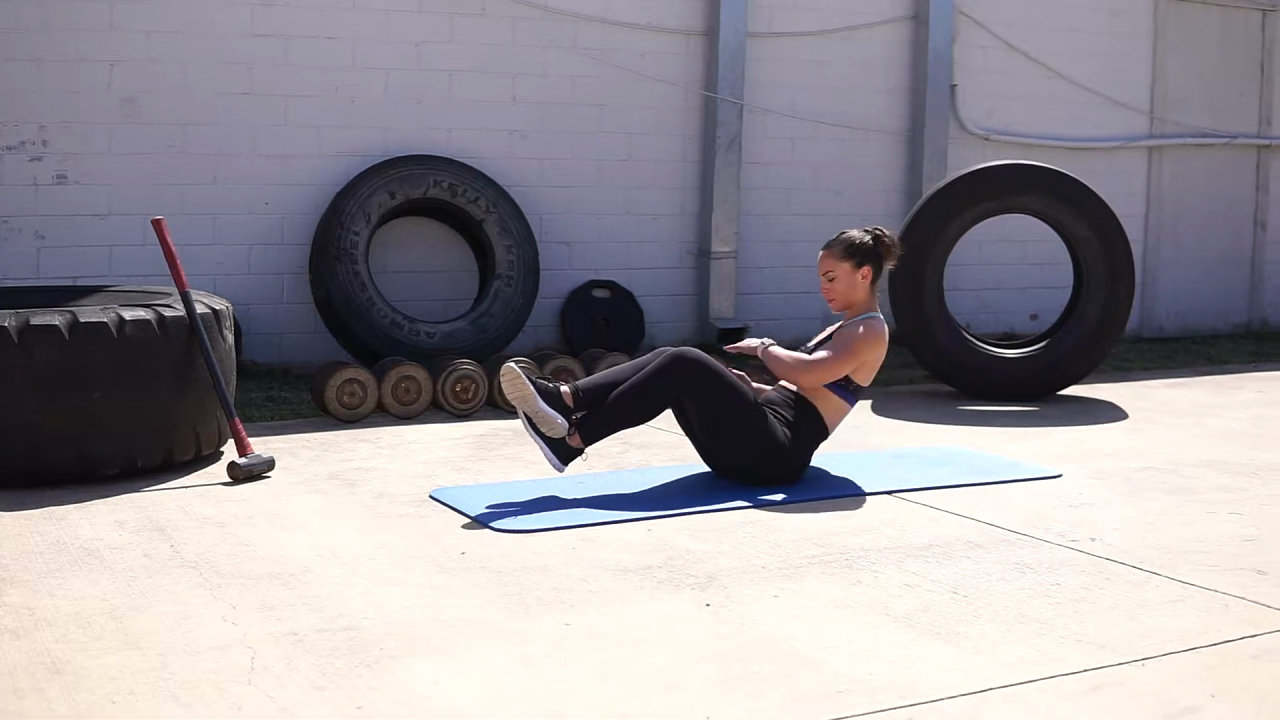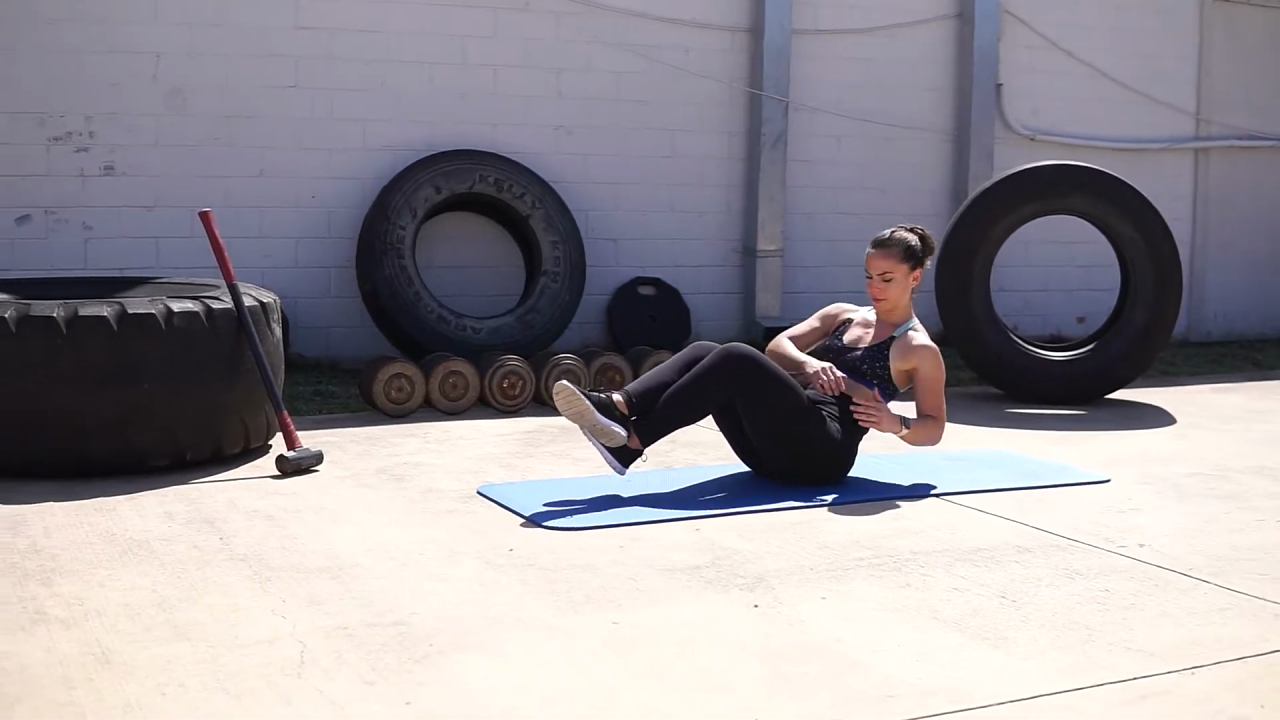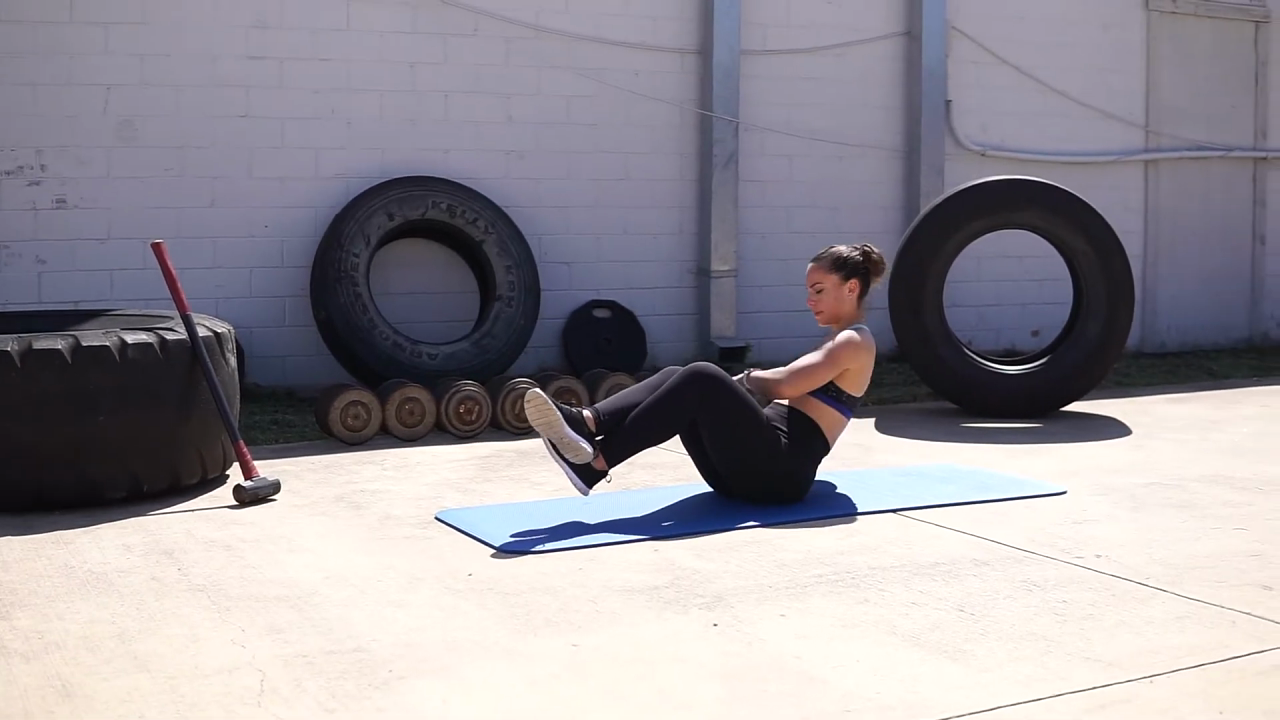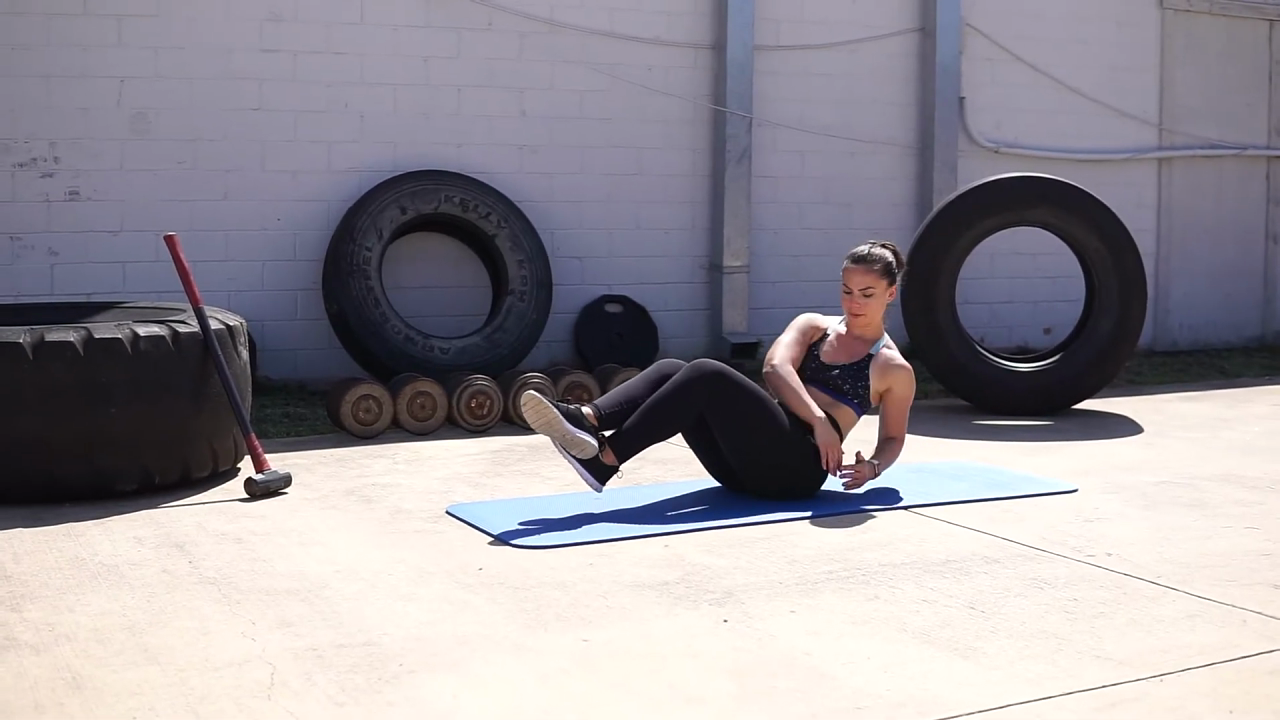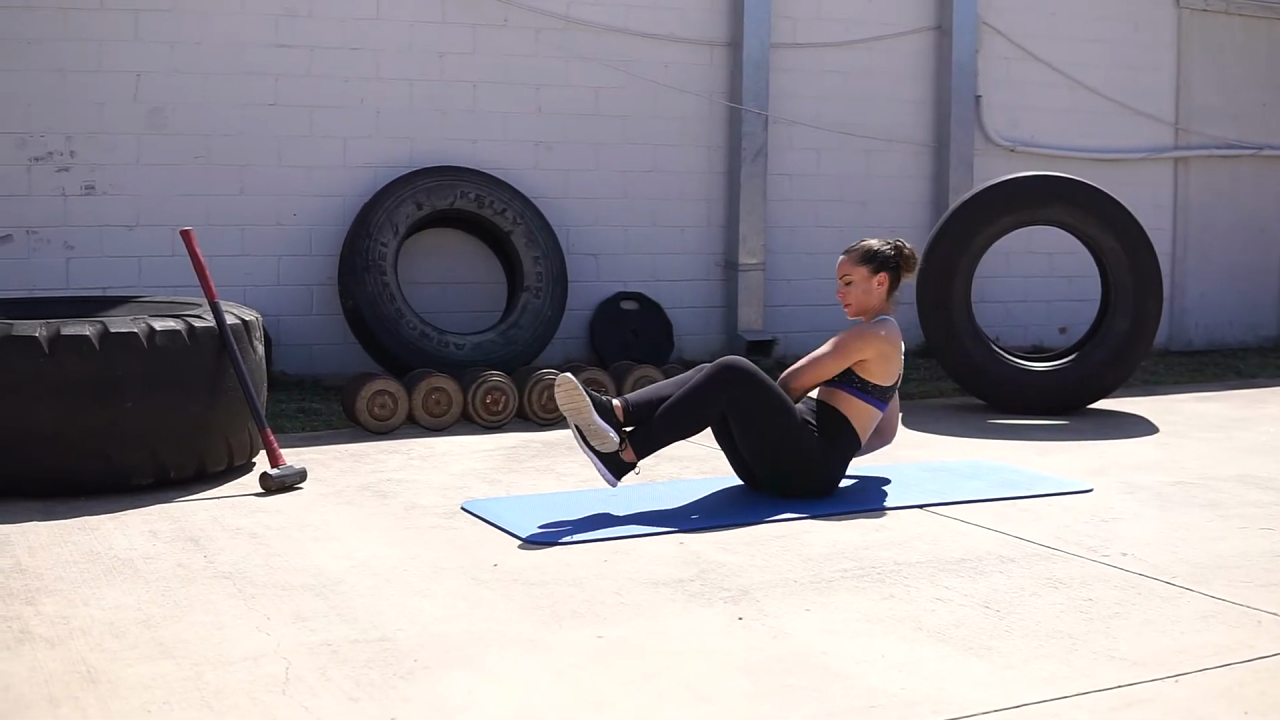
dt=0.7s
person 1, frame 1
left shoulder: (870, 334)
right shoulder: (843, 328)
left elbow: (806, 373)
left wrist: (764, 348)
right wrist: (751, 387)
left hip: (775, 453)
right hip: (741, 446)
left knee: (684, 364)
right knee: (667, 360)
left ankle: (572, 439)
right ankle: (563, 398)
person 1, frame 2
left shoulder: (920, 349)
right shoulder: (843, 315)
left elbow: (933, 427)
right elbow: (777, 349)
left wrist: (892, 422)
right wrist: (808, 365)
left hip: (821, 451)
right hip: (775, 449)
left knee: (735, 358)
right knee: (703, 353)
left ankle: (632, 440)
right ankle: (615, 406)
person 1, frame 3
left shoulder: (854, 345)
right shoulder: (832, 346)
left elbow: (782, 385)
left wrist: (747, 380)
left hip: (780, 471)
right hip: (739, 468)
left knee: (701, 378)
right knee: (675, 378)
left ankle: (596, 462)
right ankle: (584, 423)
person 1, frame 4
left shoulder: (895, 369)
right shoulder: (812, 327)
left elbow: (893, 440)
right elbow: (776, 371)
left wrist: (871, 468)
right wrist: (819, 422)
left hip: (794, 465)
right hip: (747, 462)
left knee: (706, 374)
right knee: (670, 371)
left ankle: (606, 458)
right ankle: (585, 419)
person 1, frame 5
left shoulder: (874, 335)
right shoulder: (878, 338)
left elbow: (796, 381)
right elbow: (885, 433)
left wrist: (756, 394)
left hip: (810, 467)
right hip: (776, 462)
left knee: (732, 372)
right knee: (709, 376)
left ankle: (624, 453)
right ankle: (612, 412)
